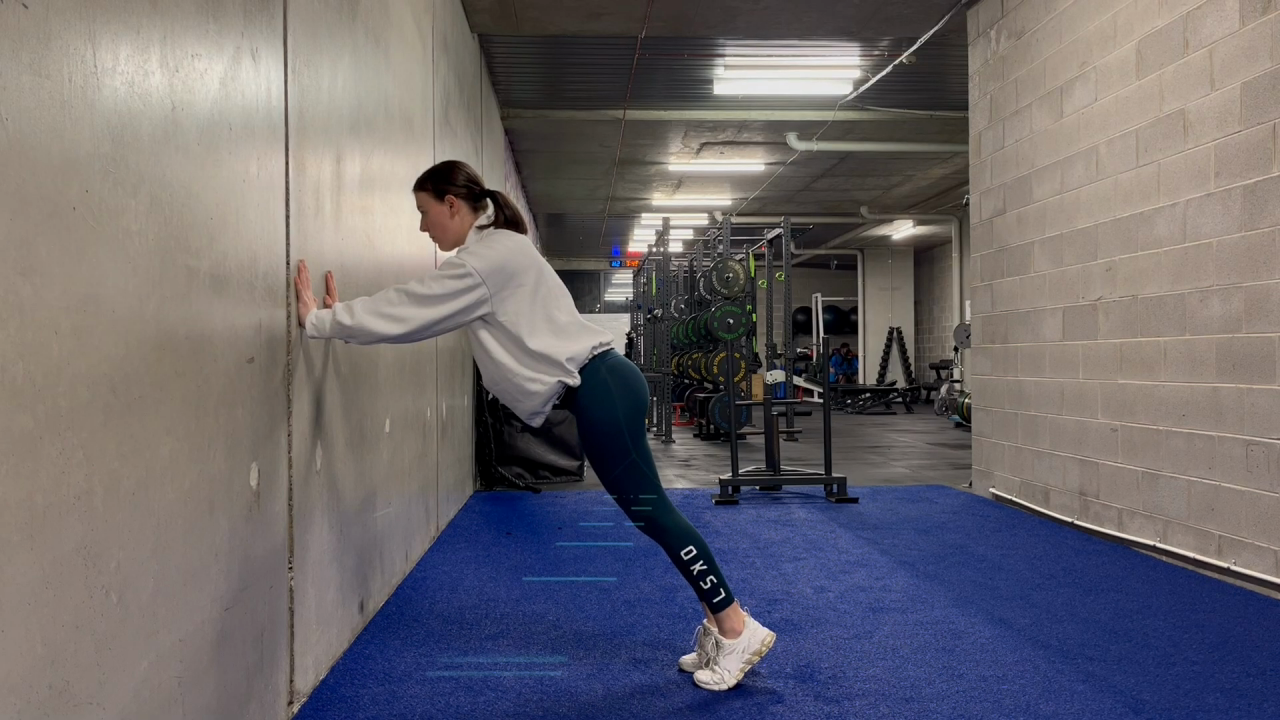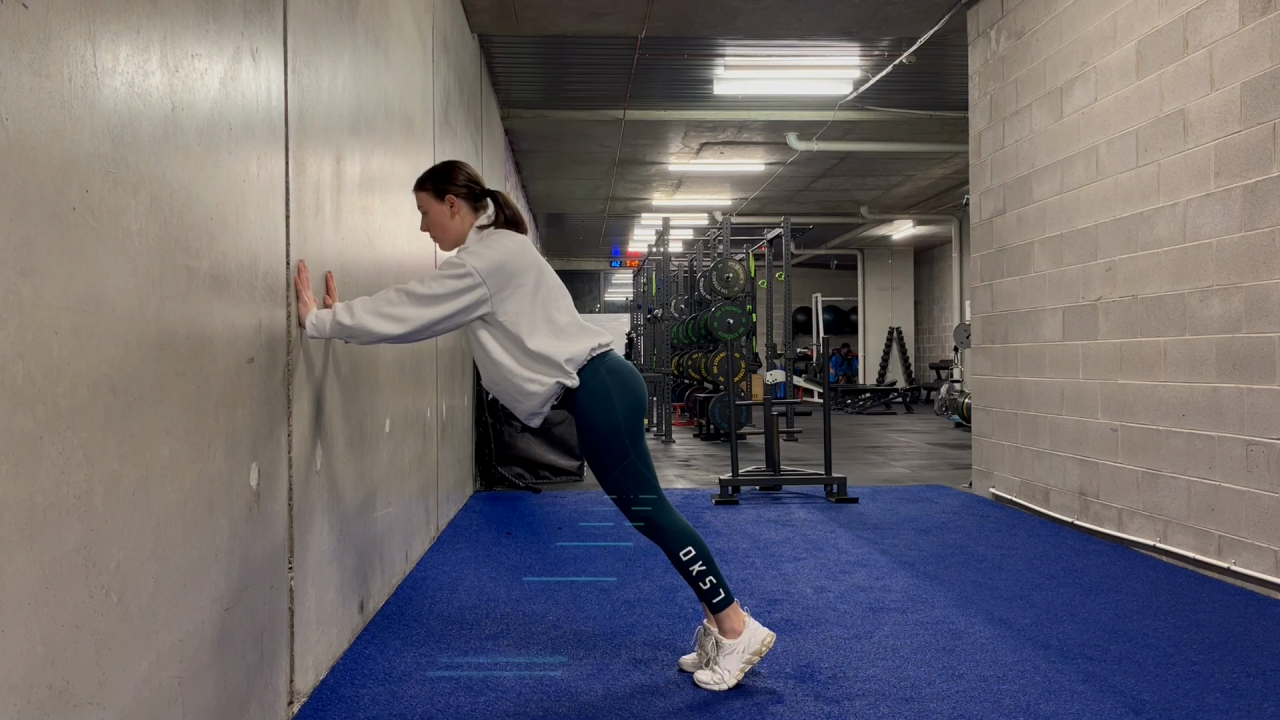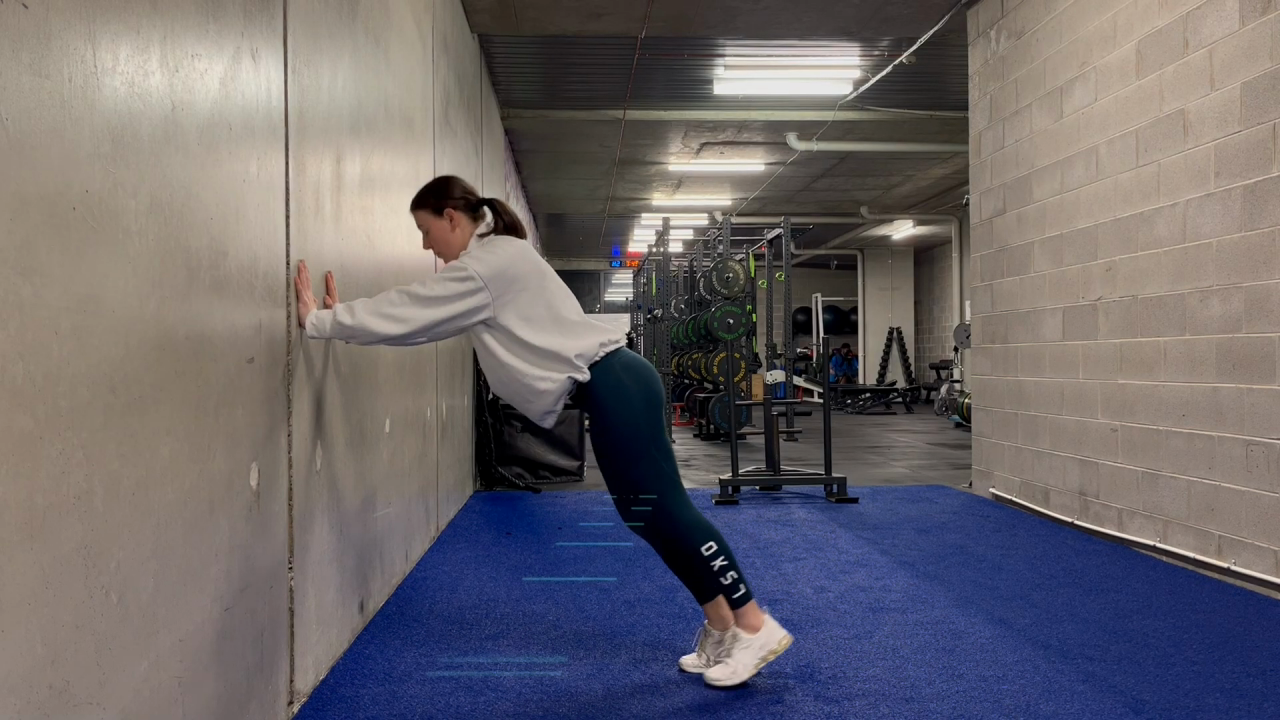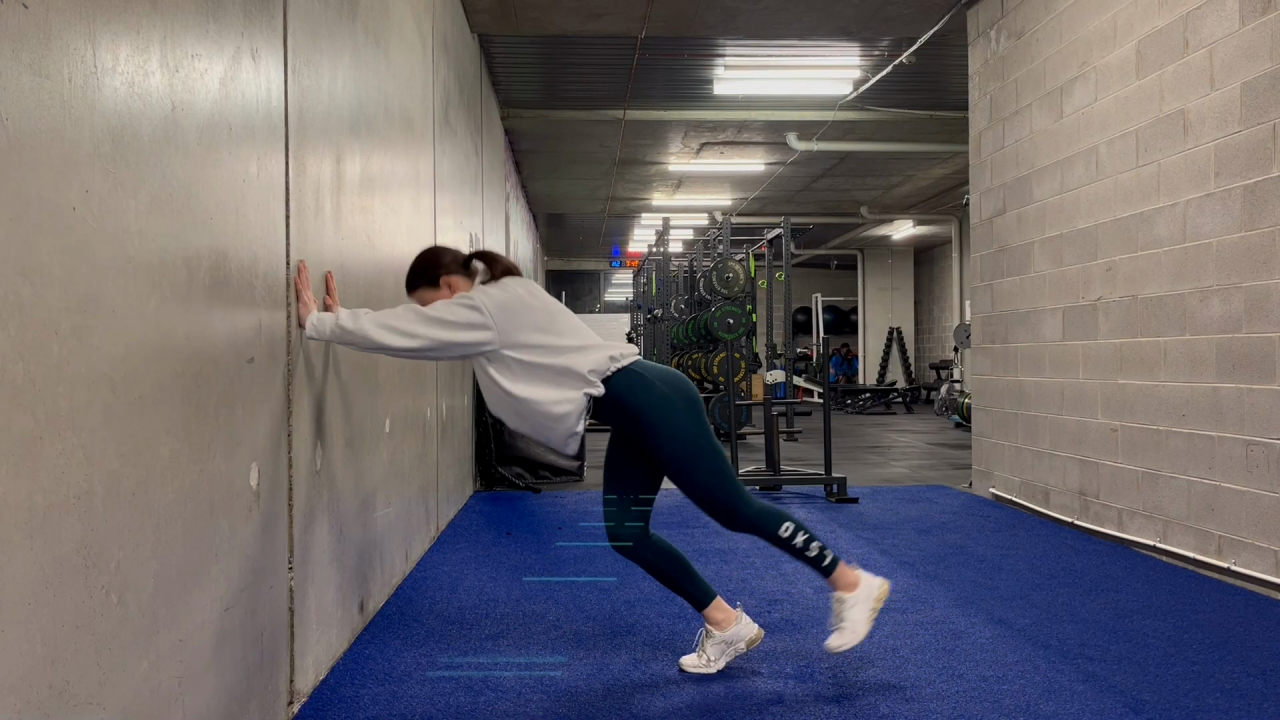
dt=0.3s
person 1, frame 1
left shoulder: (487, 258)
right shoulder: (493, 254)
left elbow: (407, 312)
right elbow: (415, 311)
left wrist: (318, 320)
right wrist: (344, 316)
left hip: (598, 388)
right hip: (598, 387)
left knee: (649, 510)
right knee: (645, 510)
left ankle: (738, 629)
right ankle: (720, 624)
person 1, frame 2
left shoulder: (487, 258)
right shoulder: (493, 253)
left elbow: (408, 311)
right elbow: (416, 312)
left wrist: (319, 320)
right wrist: (343, 315)
left hip: (598, 389)
right hip: (598, 388)
left knee: (648, 511)
right knee: (645, 511)
left ankle: (738, 631)
right ankle: (720, 625)
person 1, frame 3
left shoulder: (487, 265)
right shoulder: (495, 261)
left elbow: (408, 314)
right elbow: (415, 316)
left wrist: (317, 320)
right wrist: (343, 315)
left hip: (615, 386)
right hip: (607, 388)
left knee: (665, 508)
right knee: (643, 516)
left ankle: (755, 627)
right ankle: (723, 625)
person 1, frame 4
left shoulder: (489, 305)
right shoulder: (491, 309)
left elbow: (405, 328)
right elbow: (409, 333)
left wrist: (318, 320)
right wrist: (342, 318)
left hip: (648, 399)
right hip: (634, 412)
left knee: (731, 510)
right knee: (625, 532)
left ankle: (851, 584)
right ankle: (727, 625)
